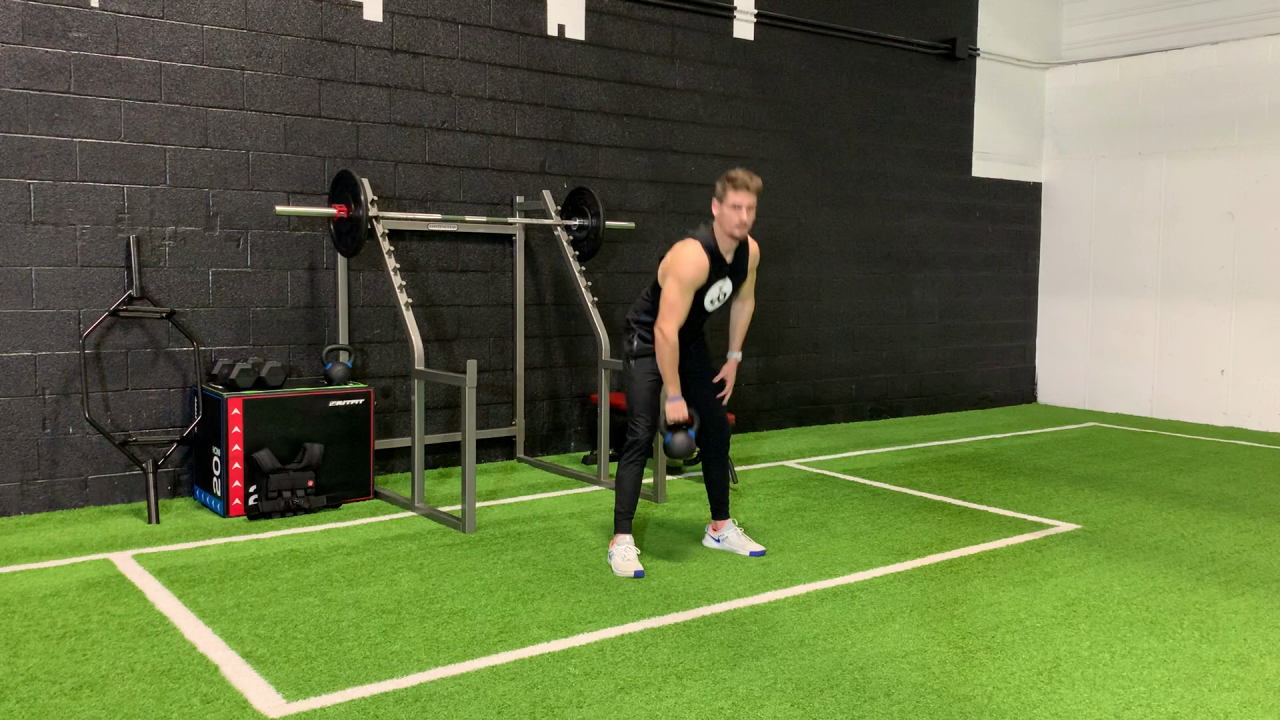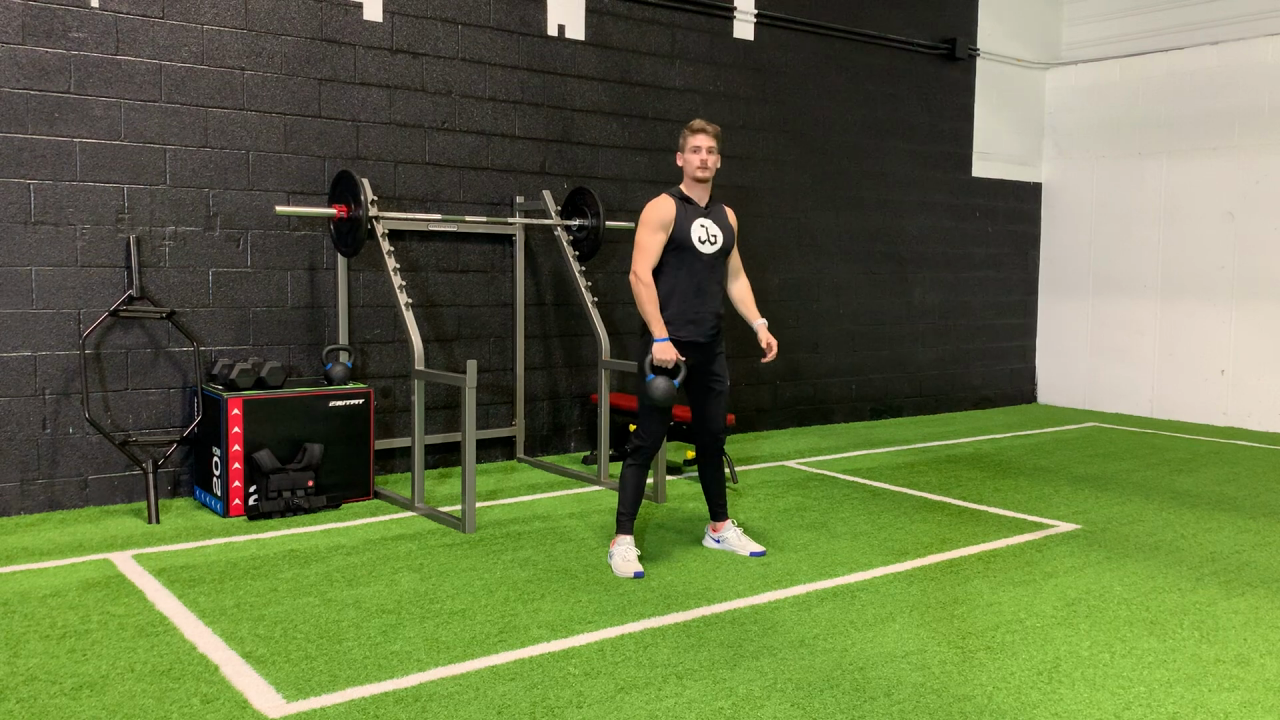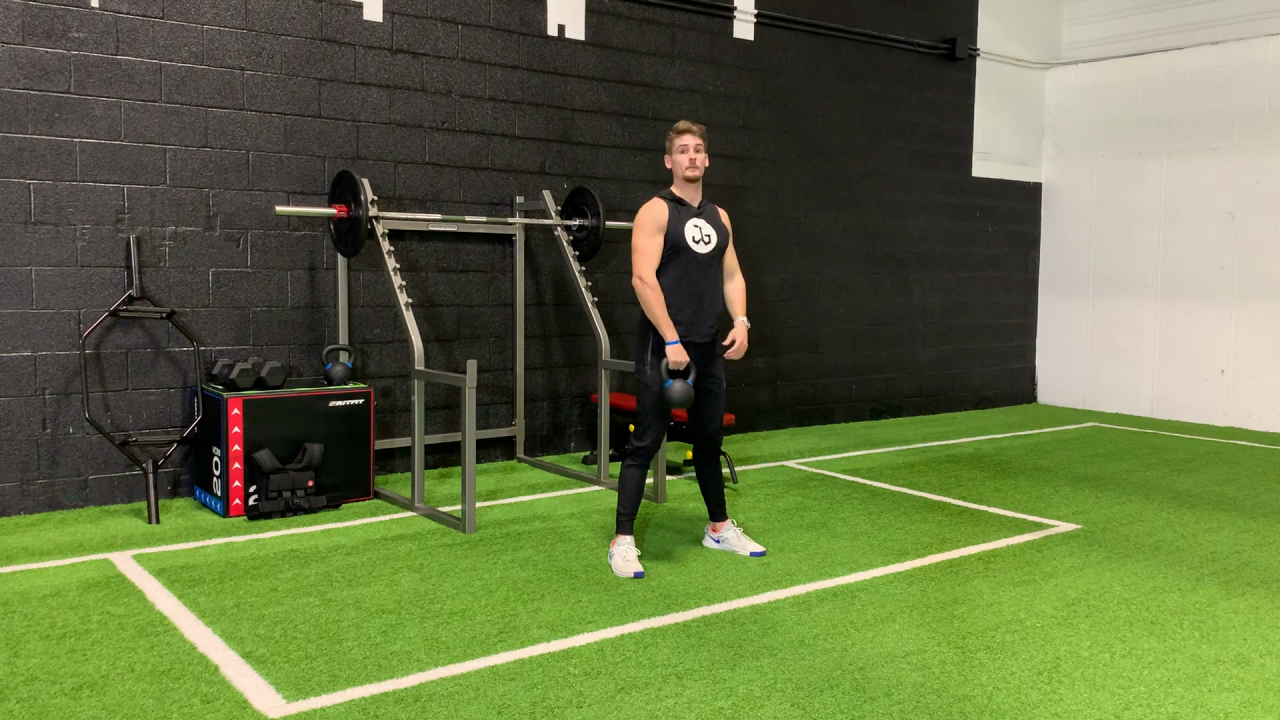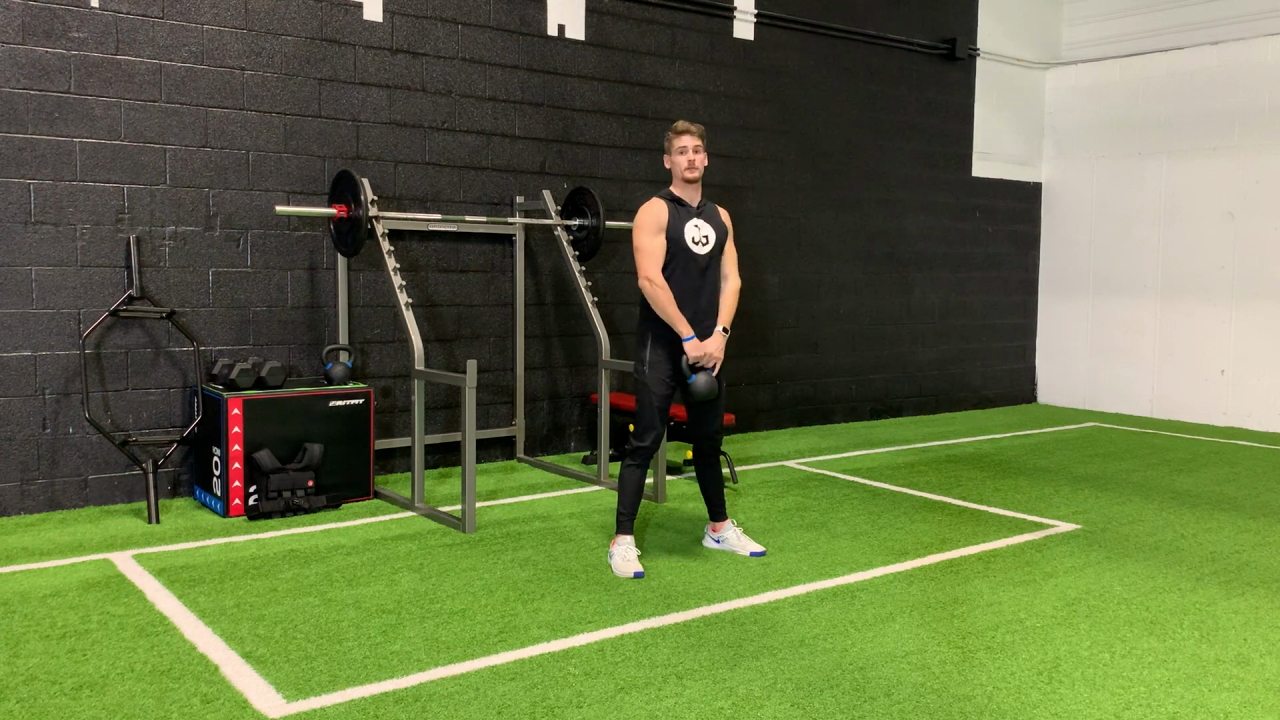
dt=0.4s
person 1, frame 1
left shoulder: (750, 251)
right shoulder: (691, 256)
left elbow: (743, 300)
right elbow: (666, 330)
left wrist: (733, 358)
right wrist: (673, 397)
left hip: (693, 342)
right hip: (649, 341)
left knee: (716, 432)
right knee: (641, 438)
left ankle: (720, 527)
right ankle: (622, 540)
person 1, frame 2
left shoulder: (726, 216)
right shoulder: (663, 208)
left elbow: (735, 276)
right elbow: (640, 274)
left wrist: (758, 324)
right wrist: (659, 338)
left hip: (710, 346)
right hip: (669, 345)
left knee: (712, 439)
right knee: (646, 442)
left ankle: (719, 528)
right ankle: (623, 540)
person 1, frame 3
left shoulder: (719, 216)
right shoulder: (656, 211)
left elbow: (732, 275)
right elbow: (643, 278)
left wrist: (740, 322)
right wrist: (670, 342)
left hip: (707, 347)
right hip: (662, 347)
left knee: (709, 440)
right knee: (646, 442)
left ankle: (720, 527)
right ankle: (623, 541)
person 1, frame 4
left shoulder: (719, 217)
right shoulder: (655, 211)
left elbow: (730, 279)
right elbow: (649, 279)
left wrist: (719, 334)
right wrist: (687, 337)
left hip: (707, 344)
right hip: (661, 346)
left knee: (708, 440)
right knee: (644, 442)
left ankle: (719, 527)
right ankle: (622, 540)
